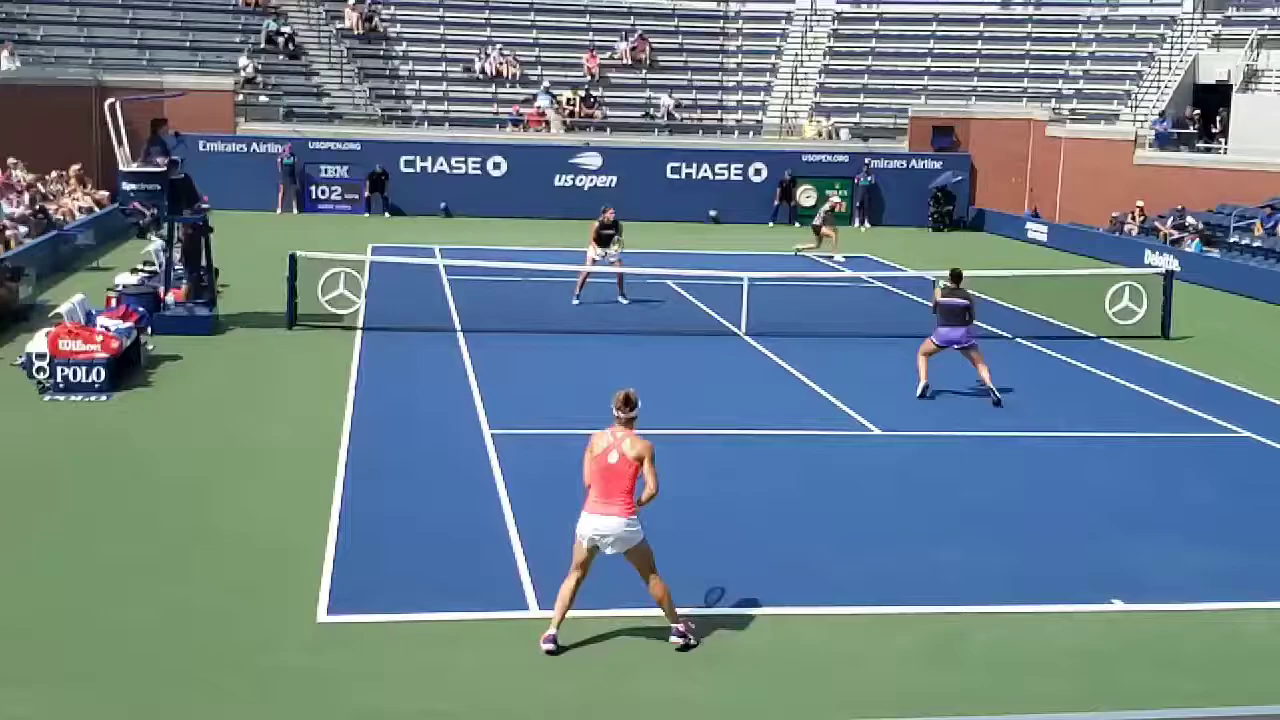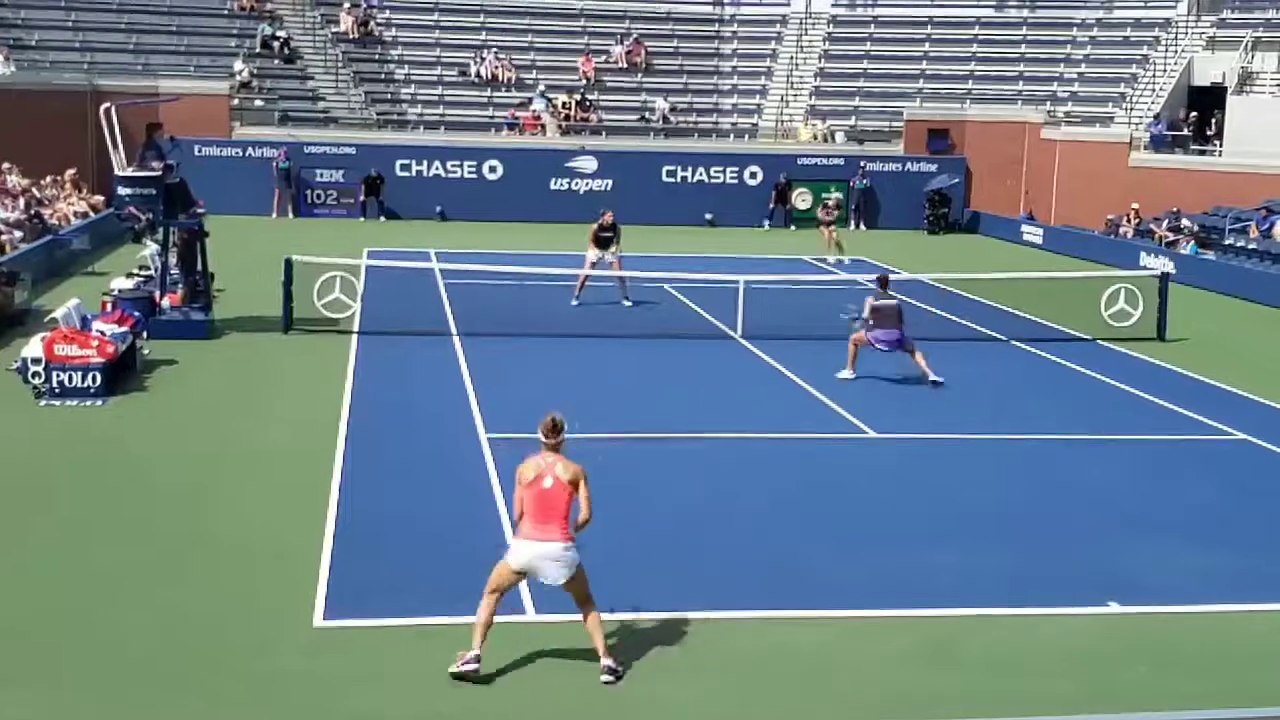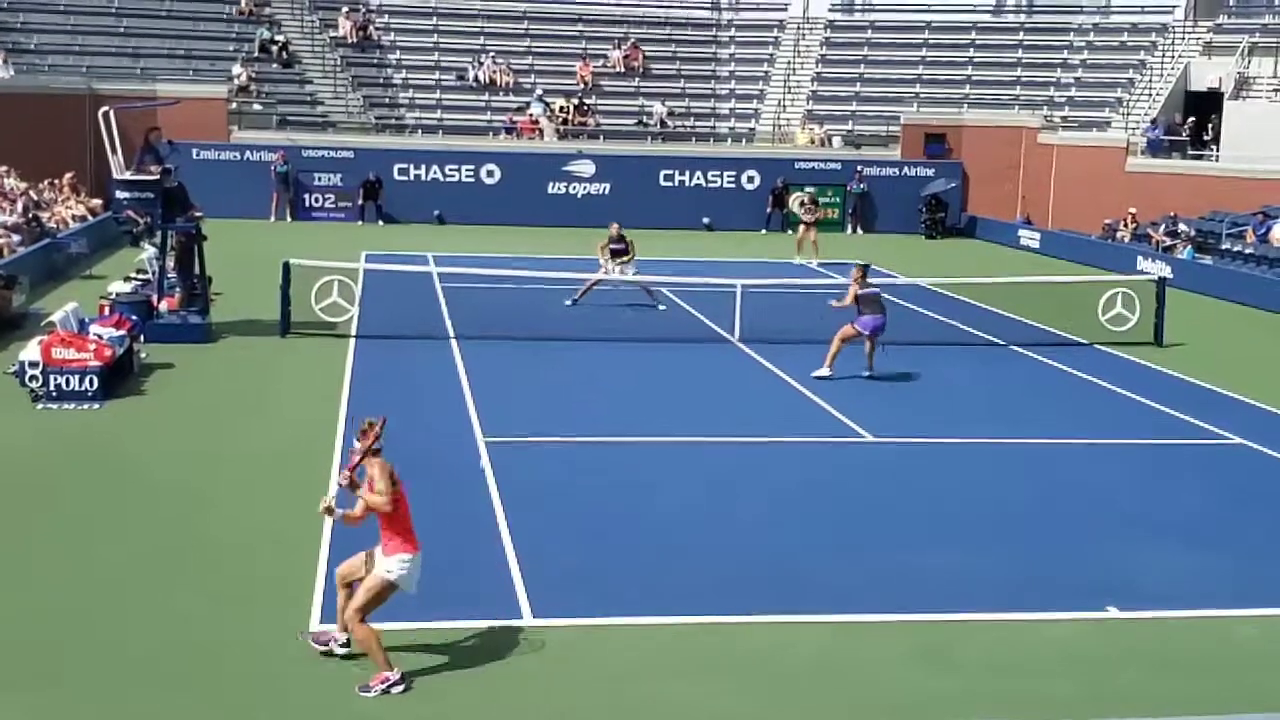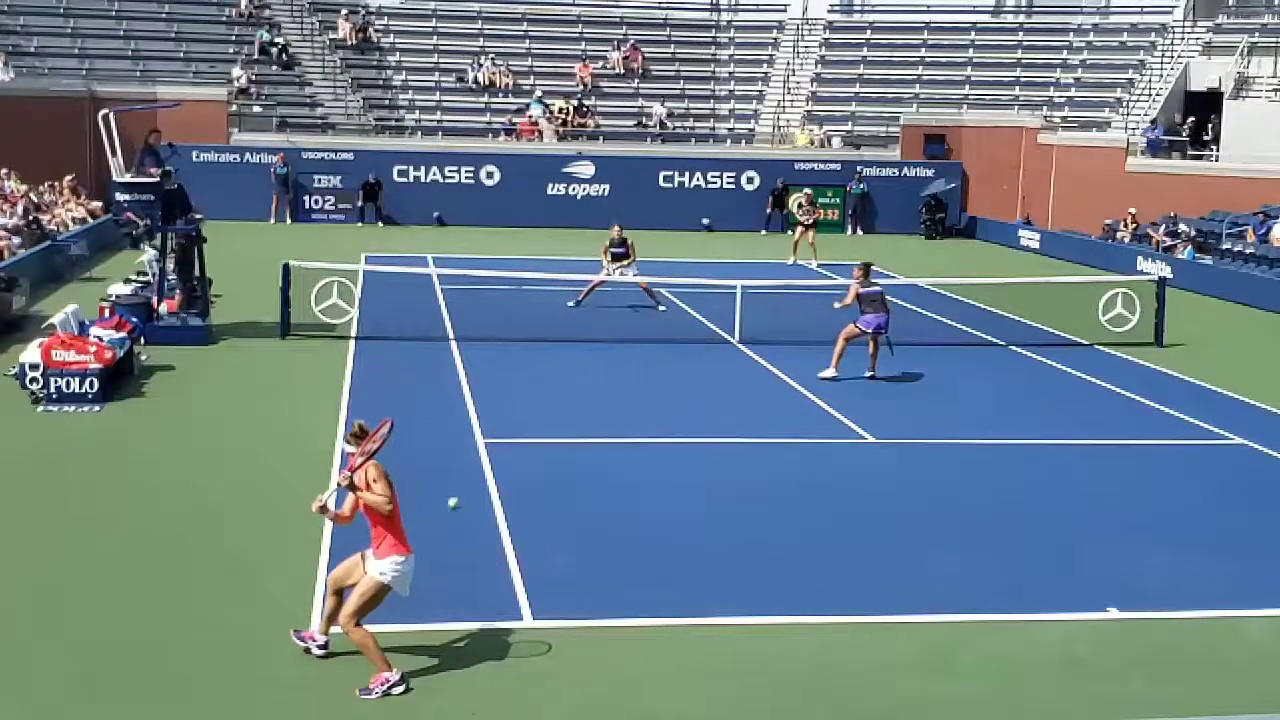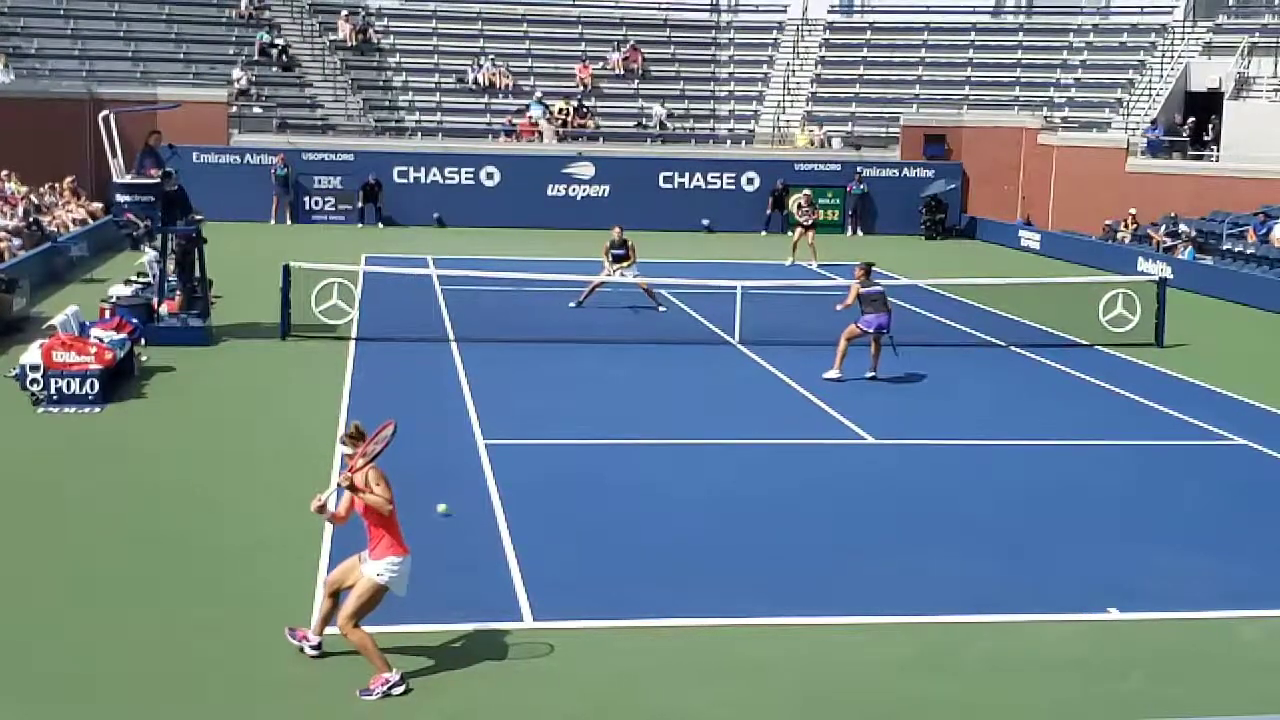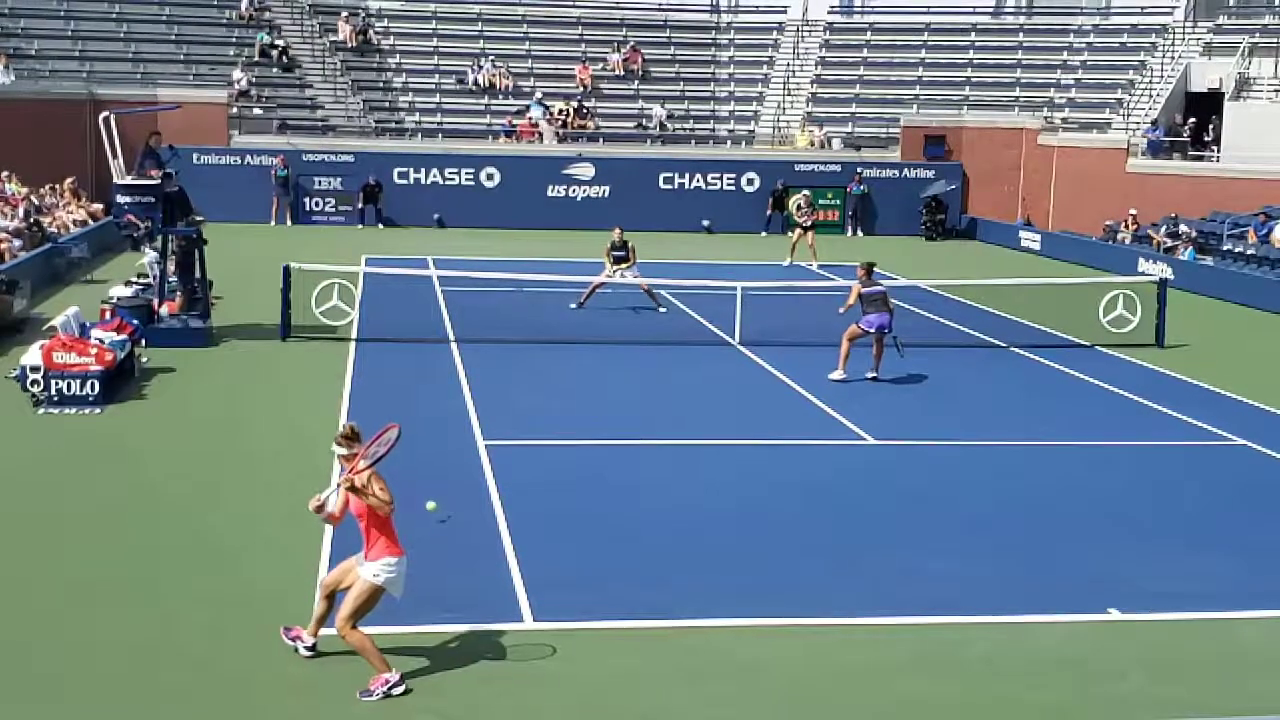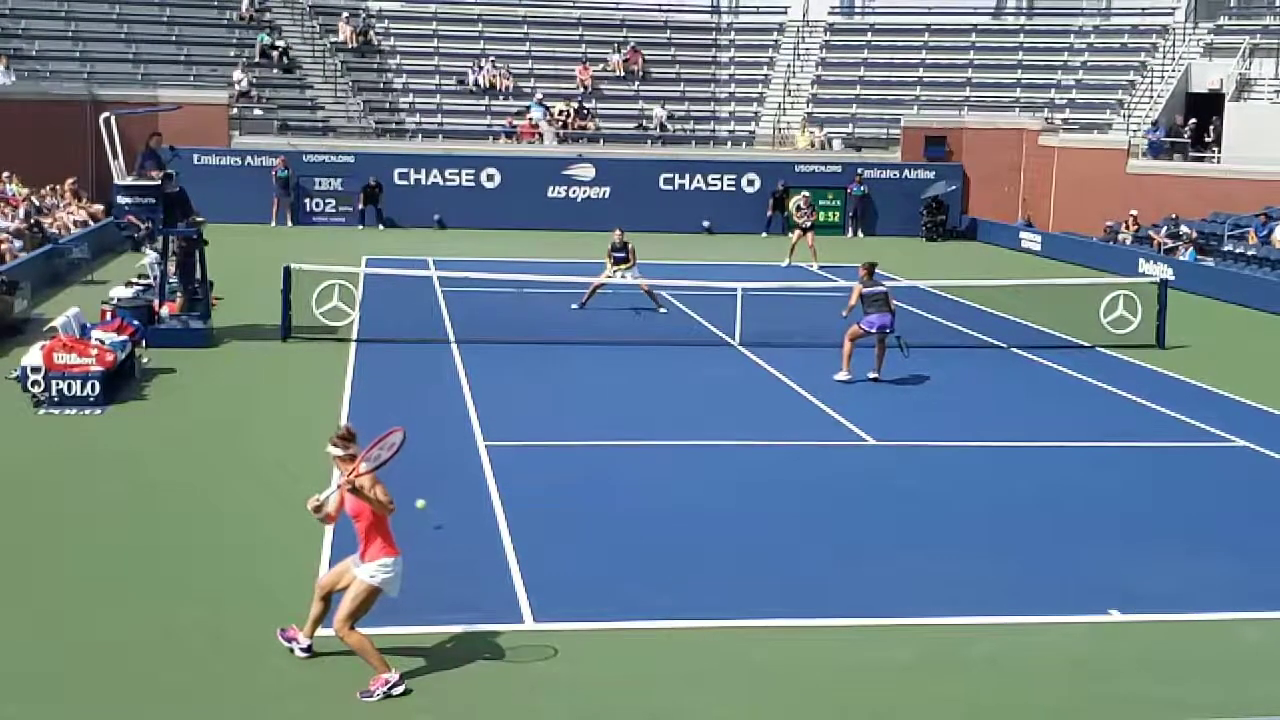
dt=0.5s
person 1, frame 1
left shoulder: (596, 439)
right shoulder: (643, 446)
left elbow: (587, 481)
right elbow: (652, 489)
left hip: (591, 518)
right hip: (623, 522)
left knee: (575, 574)
right knee: (651, 575)
left ankle: (551, 634)
right ankle: (677, 628)
person 1, frame 2
left shoulder: (525, 467)
right shoulder: (575, 471)
left elbow: (518, 515)
right elbow: (585, 515)
left hip: (526, 545)
right hip: (559, 547)
left knee: (491, 596)
right knee: (586, 604)
left ankle: (473, 656)
right ankle: (606, 663)
person 1, frame 3
left shoulder: (378, 467)
right shoulder: (371, 472)
left elbow: (387, 505)
right elbow: (358, 517)
left wrist: (356, 489)
right wrist: (334, 512)
left hip: (400, 558)
right hip: (388, 552)
left knee: (352, 616)
right knee: (342, 575)
left ankle: (390, 676)
right ankle: (341, 638)
person 1, frame 4
left shoulder: (372, 469)
right shoulder: (359, 474)
left elbow: (386, 505)
right elbow: (346, 517)
left wrist: (354, 490)
right wrist: (326, 512)
left hip: (392, 559)
right hip: (379, 553)
left knee: (348, 620)
right knee: (334, 581)
left ankle: (390, 677)
right ankle: (320, 639)
person 1, frame 5
left shoulder: (370, 472)
right shoulder: (354, 476)
left elbow: (387, 507)
right elbow: (341, 517)
left wrist: (355, 491)
right wrist: (324, 511)
left hip: (389, 560)
right hip: (374, 555)
left knee: (346, 623)
right knee: (331, 584)
left ankle: (390, 678)
right ankle: (313, 639)
person 1, frame 6
left shoulder: (367, 475)
right shoulder: (348, 480)
left elbow: (388, 508)
right elbow: (336, 518)
left wrist: (357, 492)
right wrist: (321, 511)
left hip: (384, 560)
right hip: (370, 556)
left knee: (344, 625)
right knee: (327, 585)
left ankle: (390, 678)
right ankle: (308, 639)
person 1, frame 7
left shoulder: (363, 475)
right shoulder: (344, 479)
left elbow: (389, 507)
right elbow: (331, 518)
left wrist: (359, 493)
right wrist: (318, 511)
left hip: (380, 562)
right hip: (365, 557)
left knee: (342, 626)
right knee: (322, 587)
left ankle: (389, 679)
right ankle: (303, 640)
